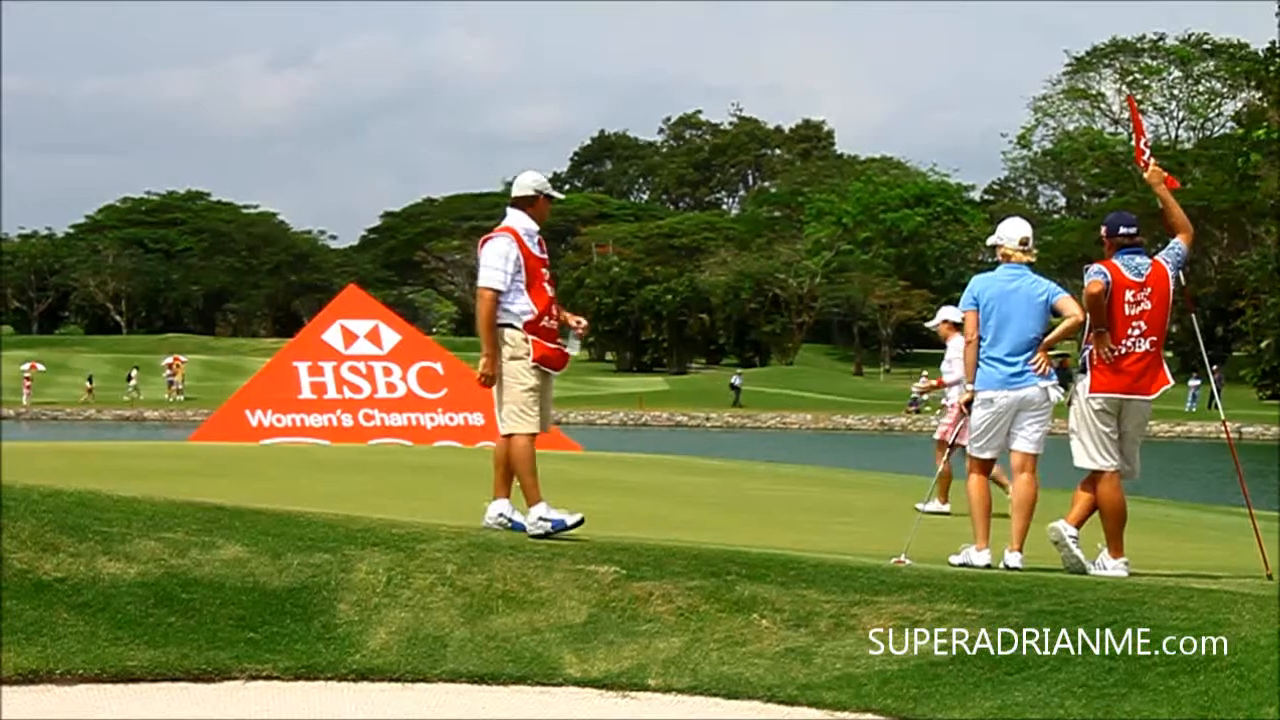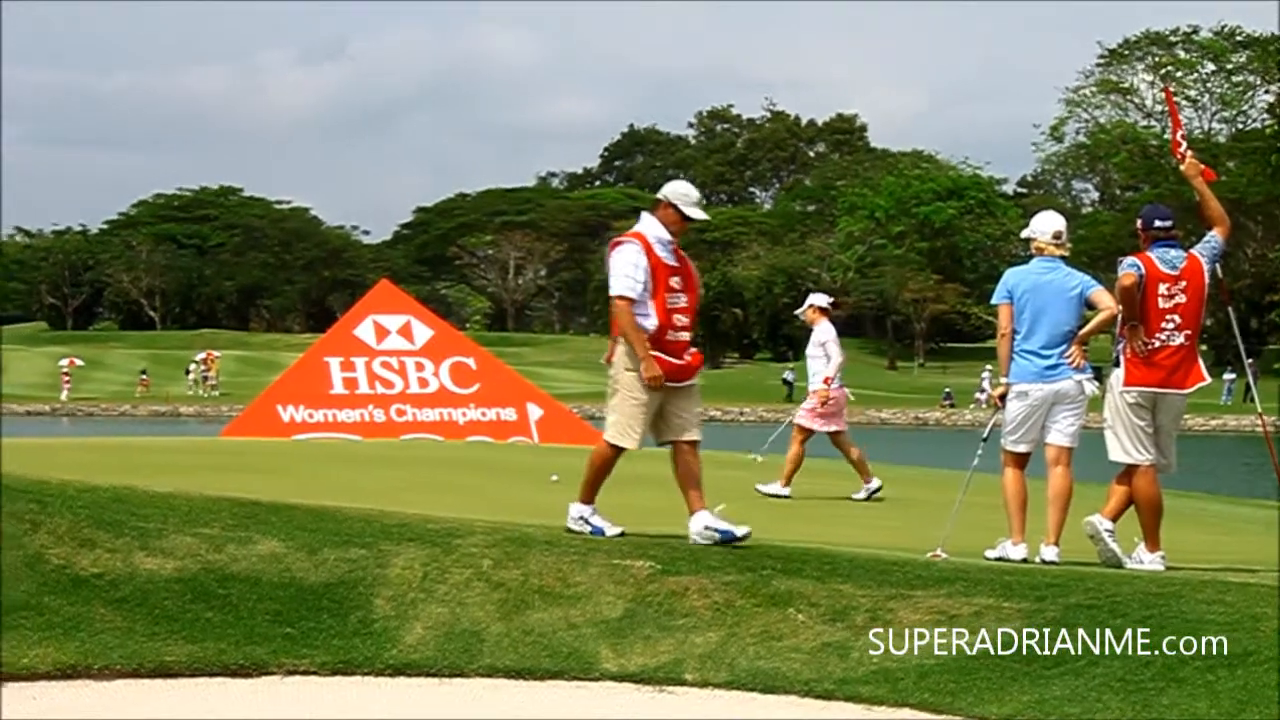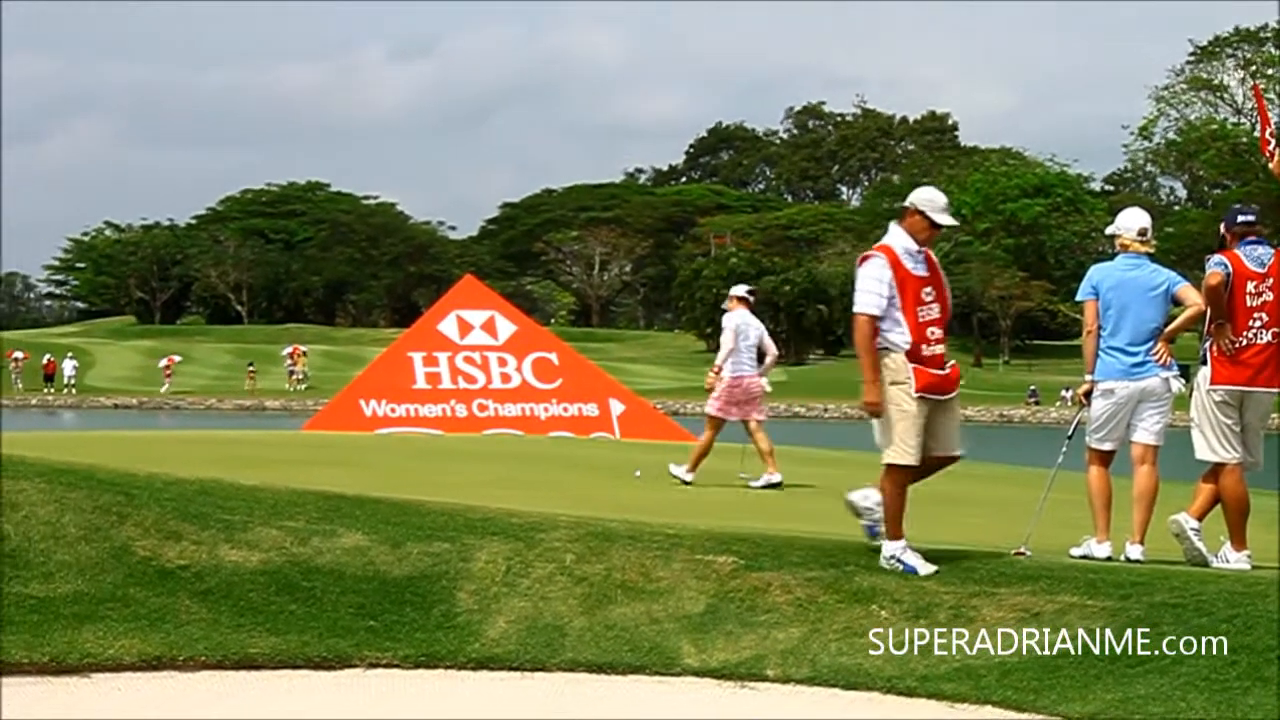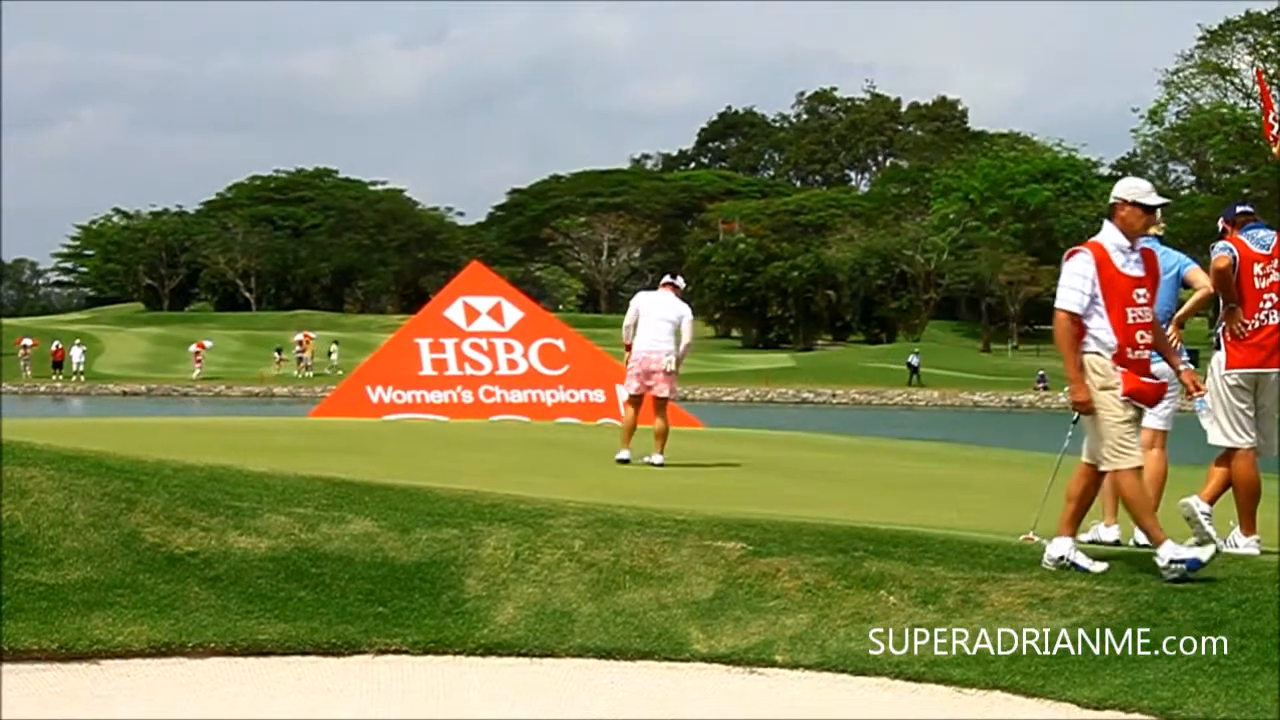
dt=1s
person 1, frame 1
left shoulder: (1103, 270)
right shoulder: (1164, 267)
left elbow: (1094, 292)
right elbow: (1185, 233)
left wrist: (1099, 330)
right wrist: (1160, 187)
left hip: (1102, 383)
right hip: (1143, 388)
left knee: (1106, 469)
right knee: (1113, 469)
left ankle: (1115, 558)
right ankle: (1070, 524)
person 1, frame 2
left shoulder: (1137, 263)
right shoulder: (1199, 261)
left elbow: (1125, 285)
right elbow: (1222, 226)
left wrist: (1133, 324)
right wrist: (1196, 179)
left hip: (1135, 376)
right hip: (1178, 380)
left knee: (1141, 463)
right knee: (1149, 462)
left ankle: (1152, 552)
right ankle: (1107, 519)
person 1, frame 3
left shoulder: (1225, 260)
left elbow: (1213, 282)
left wrist: (1221, 322)
left hip: (1222, 375)
left knee: (1228, 462)
right knee: (1233, 461)
left ankle: (1238, 551)
right ankle: (1192, 518)
person 1, frame 4
left shoulder: (1228, 245)
left elbow: (1221, 266)
left wrist: (1230, 305)
left hip: (1236, 360)
left knee: (1242, 447)
right knee: (1246, 445)
left ankle: (1247, 535)
right ankle: (1204, 501)
person 2, frame 1
left shoulder: (534, 241)
right shoulder: (504, 241)
right elbow: (486, 299)
left wrist: (567, 318)
right wrist: (489, 355)
left hip: (538, 348)
right hip: (517, 345)
left knee: (513, 429)
right knee: (521, 429)
left ankle: (499, 507)
right ankle: (537, 512)
person 2, frame 2
left shoulder: (675, 251)
right shoulder: (633, 248)
right elbow: (621, 309)
right wrist: (645, 359)
left hip: (677, 360)
right hip: (645, 359)
left knee: (686, 439)
right knee: (621, 437)
left ankle: (702, 520)
right ankle: (582, 510)
person 2, frame 3
left shoulder: (928, 260)
right shoulder: (880, 261)
right elbow: (863, 324)
left wrist: (946, 368)
right wrist: (871, 384)
left hip: (934, 372)
right hip: (899, 373)
left knee: (947, 450)
right knee: (901, 460)
left ankle: (873, 499)
right ankle: (894, 545)
person 2, frame 4
left shoulder: (1147, 258)
right shoulder: (1089, 258)
right elbow: (1065, 320)
left wrist: (1181, 367)
right wrist: (1076, 380)
left hip: (1134, 375)
right hip: (1105, 372)
left knee: (1096, 463)
right knee: (1128, 464)
left ankle: (1061, 546)
right ankle: (1167, 552)
person 3, frame 1
left shoulder: (979, 284)
right shoulder: (1045, 287)
left elbow: (971, 339)
right elbow: (1076, 316)
left wrist: (969, 386)
right wrist: (1045, 345)
left hip: (992, 387)
right hip: (1035, 386)
left knee: (978, 469)
right knee: (1025, 469)
left ankle: (980, 549)
right ankle: (1015, 552)
person 3, frame 2
left shoulder: (1013, 277)
right shoulder: (1078, 280)
left elbow: (1005, 332)
right elbow: (1110, 308)
left wrist: (1003, 380)
right wrist: (1080, 339)
left hip: (1026, 381)
right hip: (1069, 381)
left knee: (1013, 462)
right knee: (1059, 462)
left ankle: (1016, 543)
right ankle: (1051, 545)
person 3, frame 3
left shoulder: (1098, 273)
right shoulder: (1164, 276)
left elbow: (1091, 329)
right elbow: (1198, 304)
left wrist: (1088, 377)
right wrist: (1167, 335)
left hip: (1112, 379)
right hip: (1155, 378)
left knee: (1098, 460)
right knee: (1145, 460)
left ankle: (1101, 541)
right ankle: (1136, 544)
person 3, frame 4
right shoulder: (1174, 260)
right elbow: (1206, 287)
right wrist: (1177, 321)
right hip: (1164, 365)
right knee: (1153, 446)
left ankle: (1109, 523)
right ankle: (1145, 529)
person 4, frame 1
left shoulder: (955, 345)
right shoulder: (960, 345)
left elbow: (961, 376)
right elbow: (964, 374)
left wrist: (936, 384)
left hip: (959, 407)
right hip: (963, 406)
left knee: (941, 454)
left ankle: (941, 502)
right ankle: (1010, 487)
person 4, frame 2
left shoulder: (824, 330)
right shoulder: (824, 330)
left elbow: (838, 359)
right elbow: (838, 357)
left wrist: (825, 385)
left hip: (825, 393)
right hip: (828, 393)
left knee: (797, 439)
right knee: (842, 443)
left ankle: (783, 486)
right ankle: (870, 481)
person 4, frame 3
left shoulder: (731, 317)
right shoulder: (757, 324)
left elbow: (729, 346)
right elbow: (773, 353)
left wrist: (714, 371)
right wrist: (760, 375)
left hip: (733, 380)
right hip: (751, 383)
left knee: (711, 429)
right knee: (755, 430)
left ankle: (688, 470)
right ankle: (772, 473)
person 4, frame 4
left shoulder: (641, 296)
right shoulder: (683, 308)
left elbow: (627, 324)
right elbow: (687, 340)
left wrist: (628, 349)
right wrist: (678, 362)
left hip: (641, 354)
right hip: (665, 357)
left knee: (632, 406)
right knee: (660, 411)
left ankle: (624, 450)
right ankle: (658, 454)
